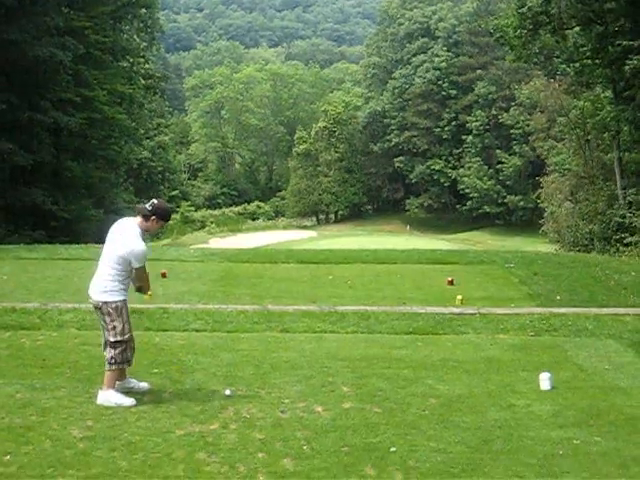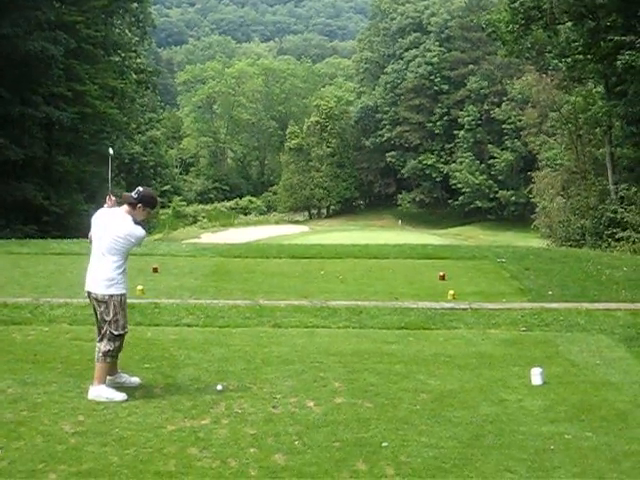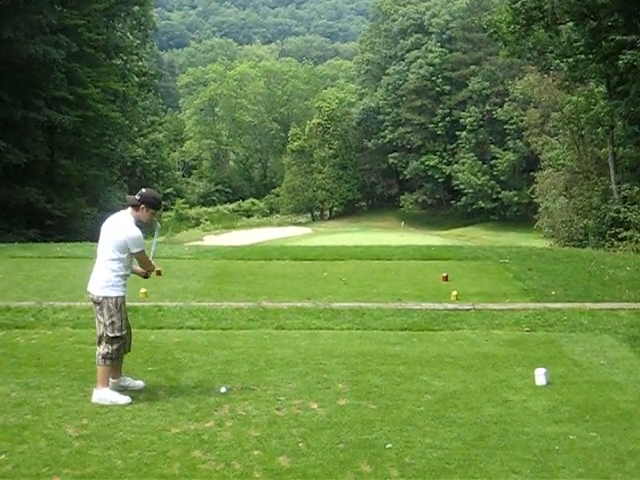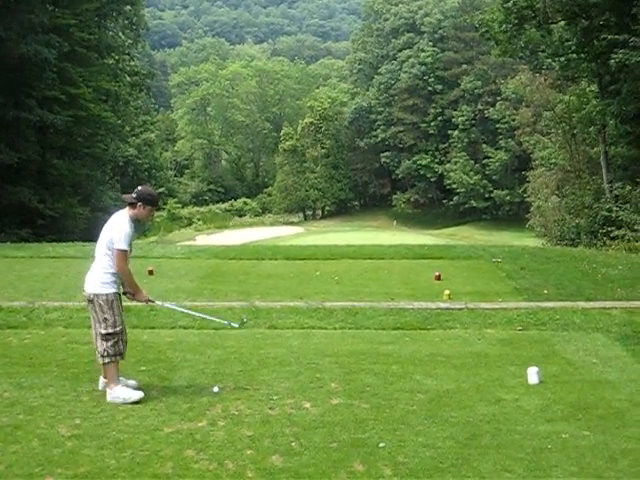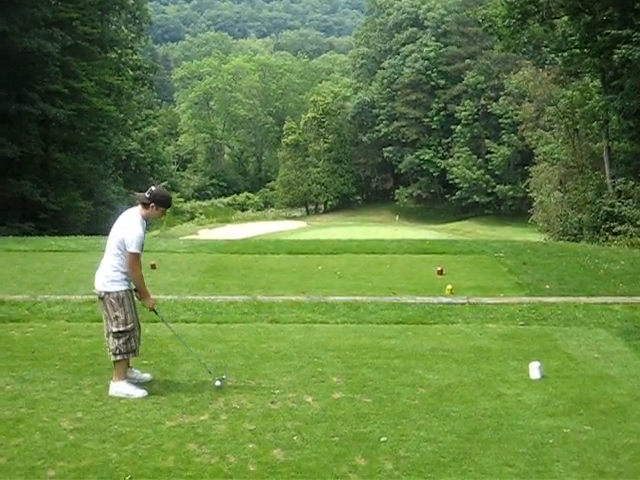
dt=0.5s
person 1, frame 1
left shoulder: (123, 223)
right shoulder: (138, 247)
right elbow: (142, 278)
left wrist: (133, 280)
right wrist: (144, 288)
left hip: (102, 290)
right hip: (110, 295)
left knee: (119, 339)
right knee: (119, 341)
left ankle: (121, 379)
right ankle: (107, 391)
person 1, frame 2
left shoulder: (100, 214)
right shoulder: (137, 233)
right wrist: (115, 209)
left hip: (93, 284)
right hip: (110, 288)
left knee: (112, 333)
right knee: (111, 335)
left ankle: (112, 374)
right ankle: (97, 387)
person 1, frame 3
left shoulder: (115, 219)
right shoulder: (132, 231)
right elbow: (145, 263)
left wrist: (136, 269)
right wrist: (150, 269)
left hip: (105, 287)
right hip: (108, 291)
left knee: (121, 334)
right knee: (110, 338)
left ankle: (116, 378)
right ankle: (102, 390)
person 1, frame 4
left shoulder: (122, 219)
right shoulder: (123, 227)
right elbow: (121, 267)
left wrist: (127, 288)
right wrist: (138, 291)
left hip: (105, 286)
right hip: (102, 288)
left knee: (111, 334)
right knee: (111, 335)
left ankle: (108, 377)
right ankle: (114, 388)
person 1, frame 5
left shoulder: (132, 214)
right shoulder: (135, 229)
right elbow: (134, 268)
left wrist: (138, 288)
right wrist: (146, 296)
left hip: (116, 282)
right hip: (113, 285)
left knee: (130, 328)
right knee: (122, 331)
left ankle: (125, 370)
right ankle: (118, 382)
